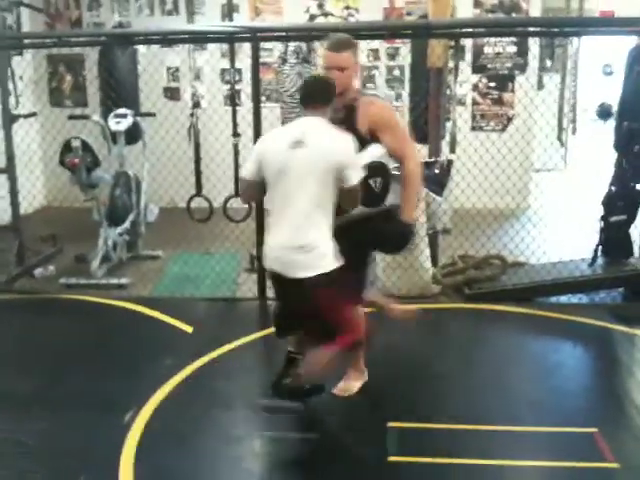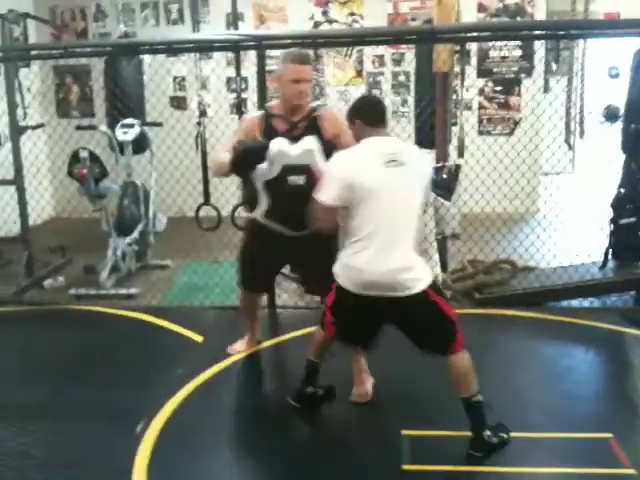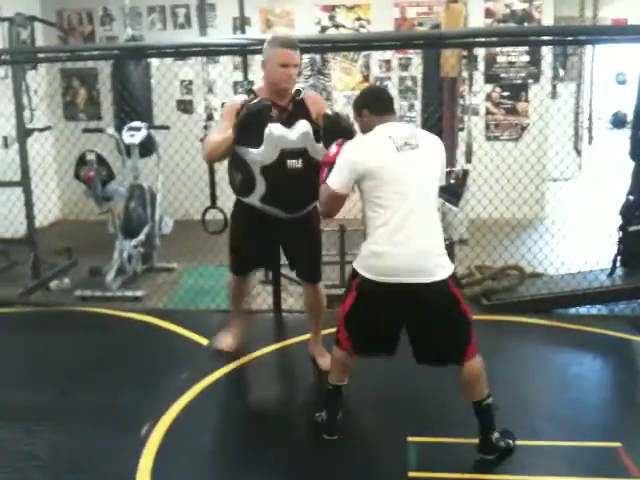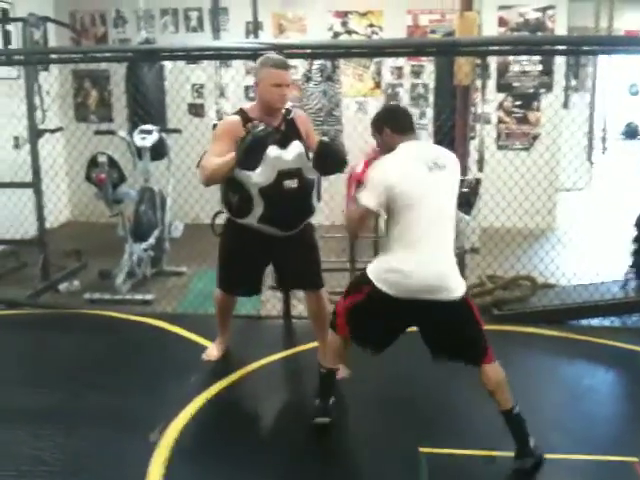
dt=0.3s
person 1, frame 1
left shoulder: (269, 140)
right shoulder: (341, 142)
left elbow: (247, 194)
right elbow: (350, 200)
left hip: (277, 254)
right hip: (312, 260)
left knee: (299, 319)
right knee: (344, 335)
left ankle: (290, 380)
right ankle: (290, 394)
person 1, frame 2
left shoulder: (344, 162)
right shoulder: (422, 159)
left elbow: (323, 223)
left hip: (354, 275)
right hip: (408, 278)
left knee: (333, 325)
right knee: (453, 344)
left ankle: (308, 387)
right ankle: (481, 433)
person 1, frame 3
left shoulder: (356, 149)
right shoulder: (433, 144)
left elbow: (326, 209)
left wrist: (332, 170)
left hip: (379, 267)
right hip: (432, 266)
left knee: (347, 339)
right knee: (465, 350)
left ankle: (329, 415)
right ankle: (490, 434)
person 1, frame 4
left shoulder: (386, 167)
right shoulder: (450, 160)
left elbow: (355, 225)
left wrist: (356, 193)
left hip: (393, 278)
right hip: (444, 282)
left knee: (343, 318)
right knee: (483, 357)
left ankle: (324, 400)
right ankle: (524, 445)
person 2, frame 1
left shoulder: (372, 109)
left elbow: (410, 158)
left wrist: (407, 217)
left hip: (361, 217)
right hip: (331, 214)
left knee: (345, 292)
left ankle: (358, 368)
right ankle: (390, 310)
person 2, frame 2
left shoulder: (327, 119)
right shoulder: (255, 122)
right elbow: (220, 164)
right wrist: (235, 160)
left hip: (313, 227)
right hip: (268, 226)
right knee: (249, 286)
left ankle: (361, 369)
right ankle: (252, 335)
person 2, frame 3
left shoulder: (311, 101)
right shoulder: (242, 105)
left elbow: (335, 134)
right elbow: (210, 152)
left wrist: (342, 133)
right wrist: (238, 130)
left hip: (301, 210)
right hip: (255, 209)
left knee: (312, 280)
right knee: (240, 271)
left ankle: (316, 344)
right ankle: (235, 325)
person 2, frame 4
left shoulder: (299, 119)
right shoulder: (233, 125)
left elbow: (319, 156)
right elbow: (207, 175)
left wrist: (330, 156)
right wrist: (239, 156)
left hip: (294, 224)
right hip: (247, 227)
left knee: (314, 289)
right knee: (228, 289)
left ankle: (325, 352)
right ankle: (222, 339)
